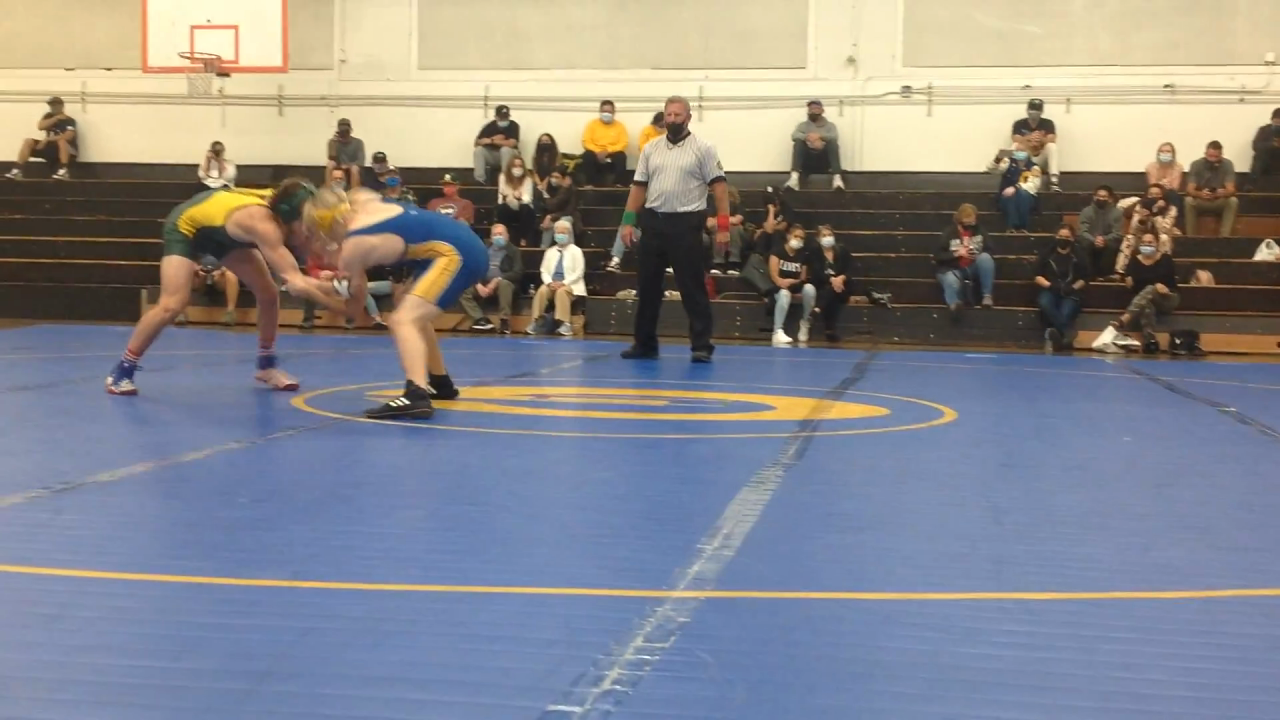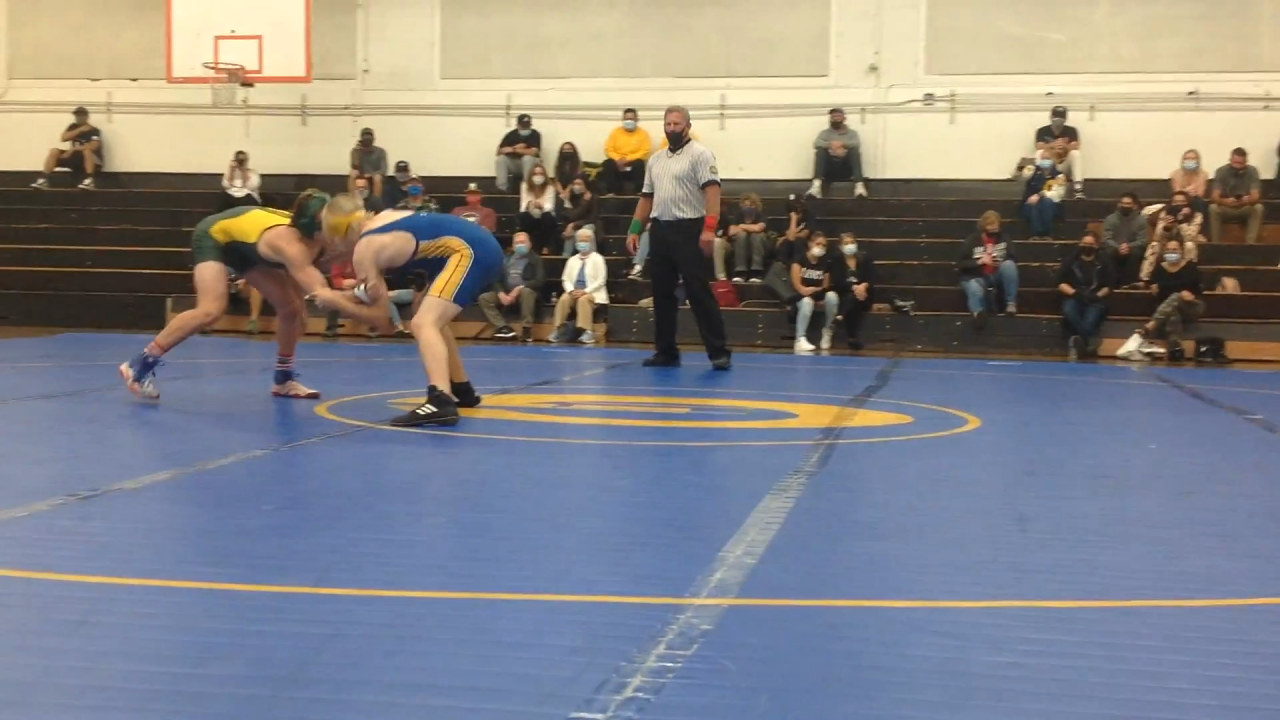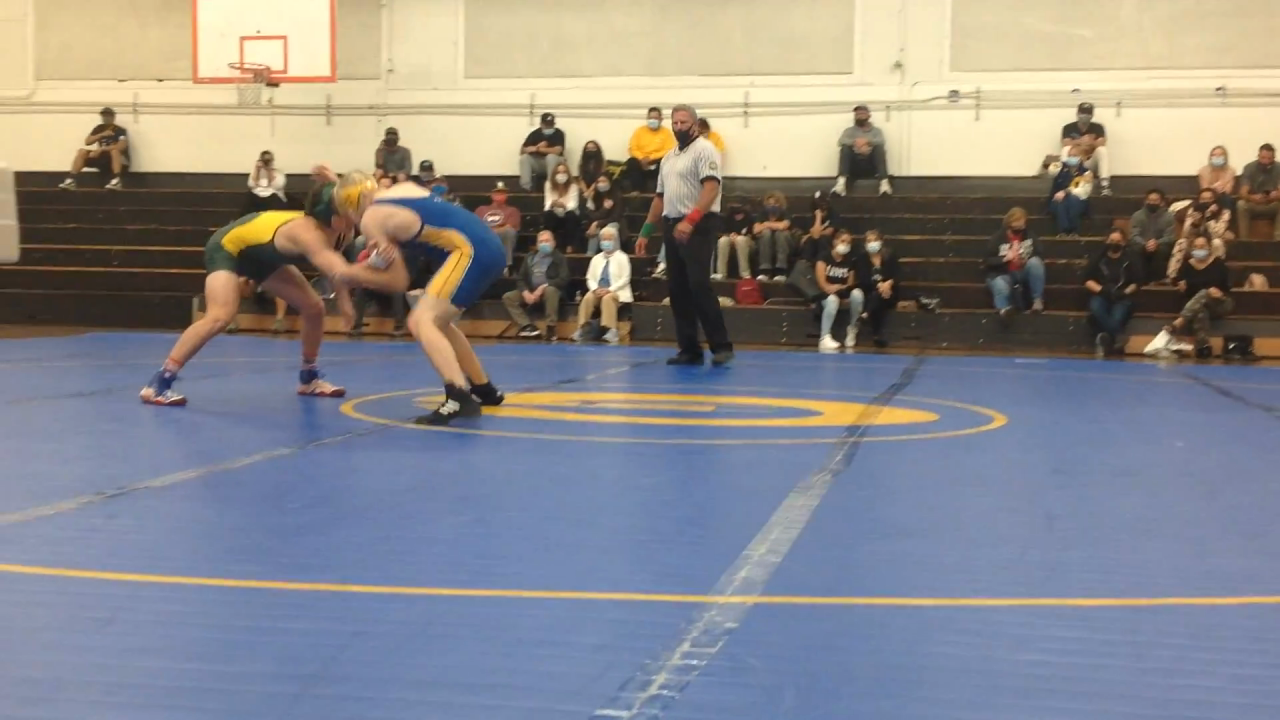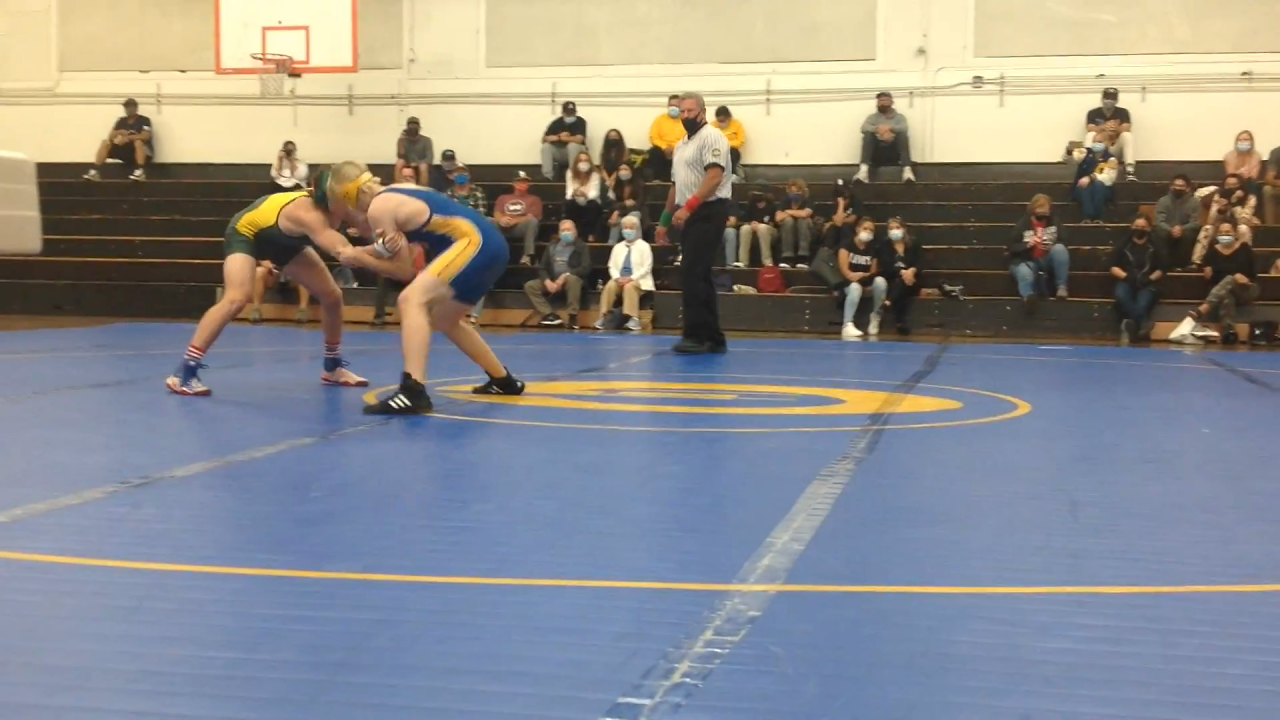
dt=0.2s
person 1, frame 1
left shoulder: (703, 148)
right shoulder: (651, 148)
left elbow: (719, 187)
right elbow: (638, 187)
left wrist: (723, 226)
right wrist: (628, 222)
left hip: (686, 223)
right hip: (653, 222)
left knee: (693, 286)
right knee: (648, 284)
left ankle: (701, 345)
right ankle: (645, 343)
person 1, frame 2
left shoulder: (700, 154)
right shoulder: (656, 159)
left elbow: (712, 192)
right elbow: (646, 198)
left wrist: (709, 228)
right wrist: (634, 230)
left hip: (688, 229)
right hip: (660, 231)
left knee: (698, 292)
right knee: (661, 293)
left ankle: (719, 351)
right ankle: (666, 351)
person 1, frame 3
left shoulder: (704, 150)
right shoulder: (668, 158)
left elbow: (711, 189)
right elbow: (660, 198)
left wrist: (690, 221)
right wrist: (645, 232)
left hip: (697, 228)
right hip: (673, 228)
left knee: (698, 285)
right knee: (678, 291)
left ankle: (721, 345)
right ankle: (690, 350)
person 1, frame 4
left shoulder: (712, 137)
right shoulder: (680, 146)
left elbow: (714, 177)
left wrist: (688, 207)
right wrist: (664, 221)
left hip: (708, 212)
right hip: (688, 216)
left knee: (693, 274)
right knee: (696, 276)
left ankle: (695, 336)
right ankle: (712, 339)
person 2, frame 1
left shoulder: (282, 202)
right shoulder: (262, 223)
right elbow: (293, 280)
left hip: (221, 229)
right hip: (187, 224)
left knee: (268, 293)
right knee: (172, 305)
left ankle: (266, 366)
right ankle: (122, 371)
person 2, frame 2
left shoulder: (316, 240)
right shoulder: (291, 244)
right elbow: (324, 294)
right wrist: (369, 315)
left hip: (244, 244)
right hip: (214, 235)
left knee: (290, 308)
right knee: (210, 311)
left ankle: (283, 379)
right ankle: (141, 365)
person 2, frame 3
left shoulder: (338, 232)
right shoulder: (308, 233)
right elbow: (341, 273)
left wrist: (343, 298)
left hip: (259, 256)
right hip: (227, 247)
left knee: (314, 309)
right knee: (220, 317)
left ankle: (309, 379)
right ankle: (159, 384)
person 2, frame 4
left shoulder: (336, 211)
right shoulder: (308, 213)
right elbow: (344, 252)
left hip: (282, 241)
right hip: (246, 232)
left knee: (332, 296)
right knee: (236, 299)
left ankle: (333, 367)
right ankle: (184, 372)
person 3, frame 1
left shoulder: (352, 248)
right shoulder: (369, 205)
left elbow: (354, 308)
left hip: (455, 253)
right hip: (471, 246)
left knee: (403, 321)
right knee: (414, 310)
left ankle: (416, 396)
right ankle: (441, 383)
person 3, frame 2
left shoulder: (364, 251)
right shoulder: (384, 217)
left elbow: (378, 313)
left hip: (470, 251)
right hip: (482, 245)
left knee: (423, 325)
right knee: (430, 314)
left ankle: (441, 402)
right ankle: (462, 390)
person 3, frame 3
left shoulder: (372, 219)
right shoulder: (404, 189)
left elbow: (400, 281)
left hip: (471, 250)
right hip: (490, 247)
left knee: (421, 322)
right knee: (438, 319)
left ankle: (460, 397)
right ankle: (484, 389)
person 3, frame 4
left shoulder: (378, 208)
right shoulder: (397, 191)
left elbow: (404, 269)
left hip: (476, 240)
right hip: (493, 244)
left knee: (410, 301)
right knee: (445, 320)
left ankle: (414, 391)
right ankle: (503, 380)
